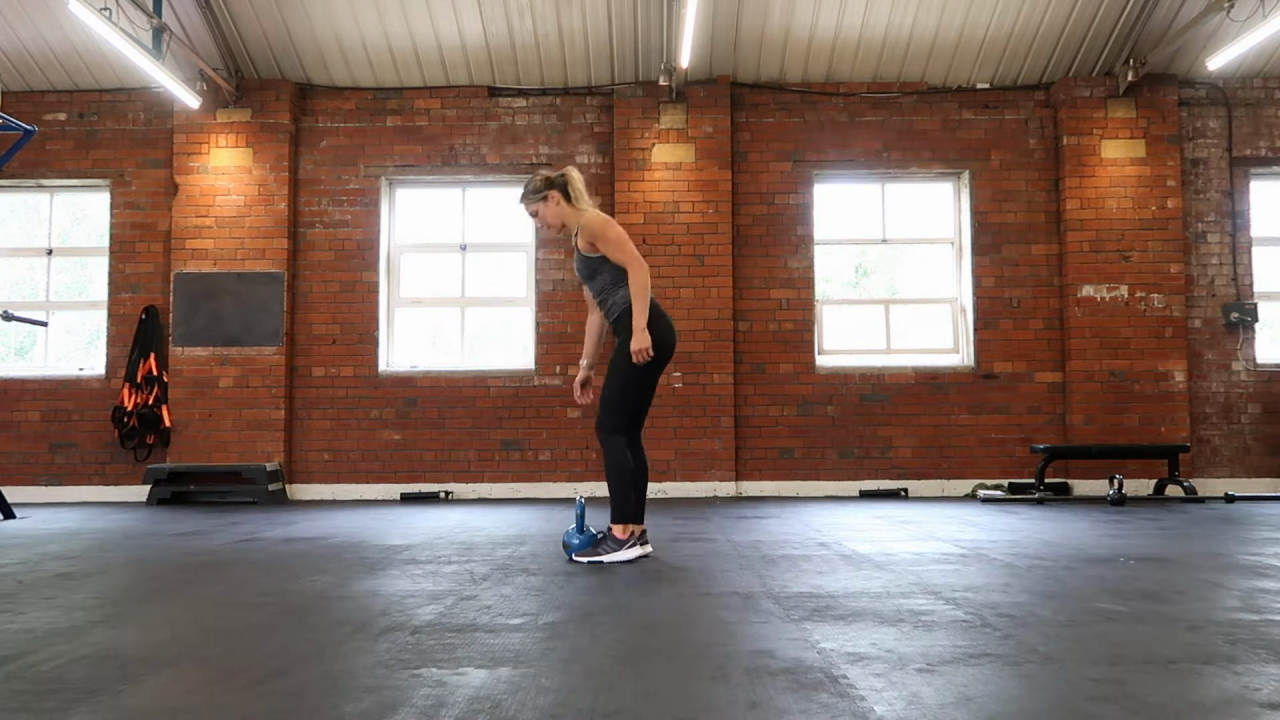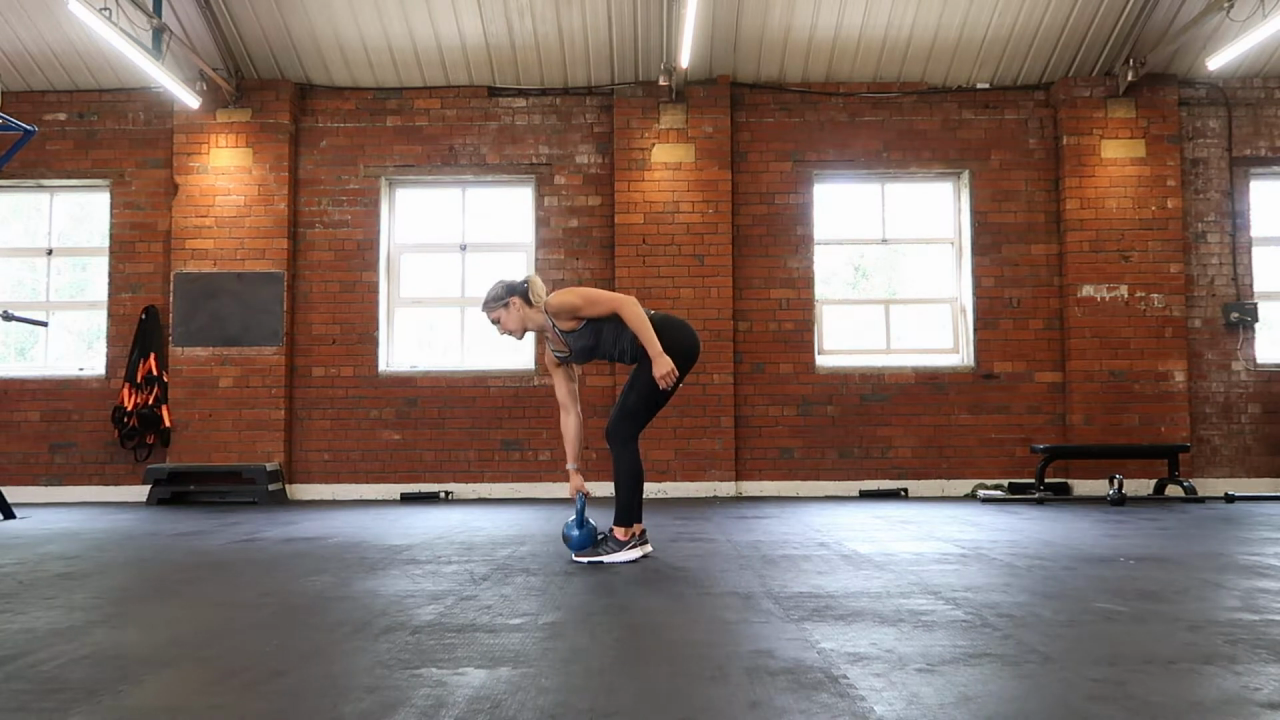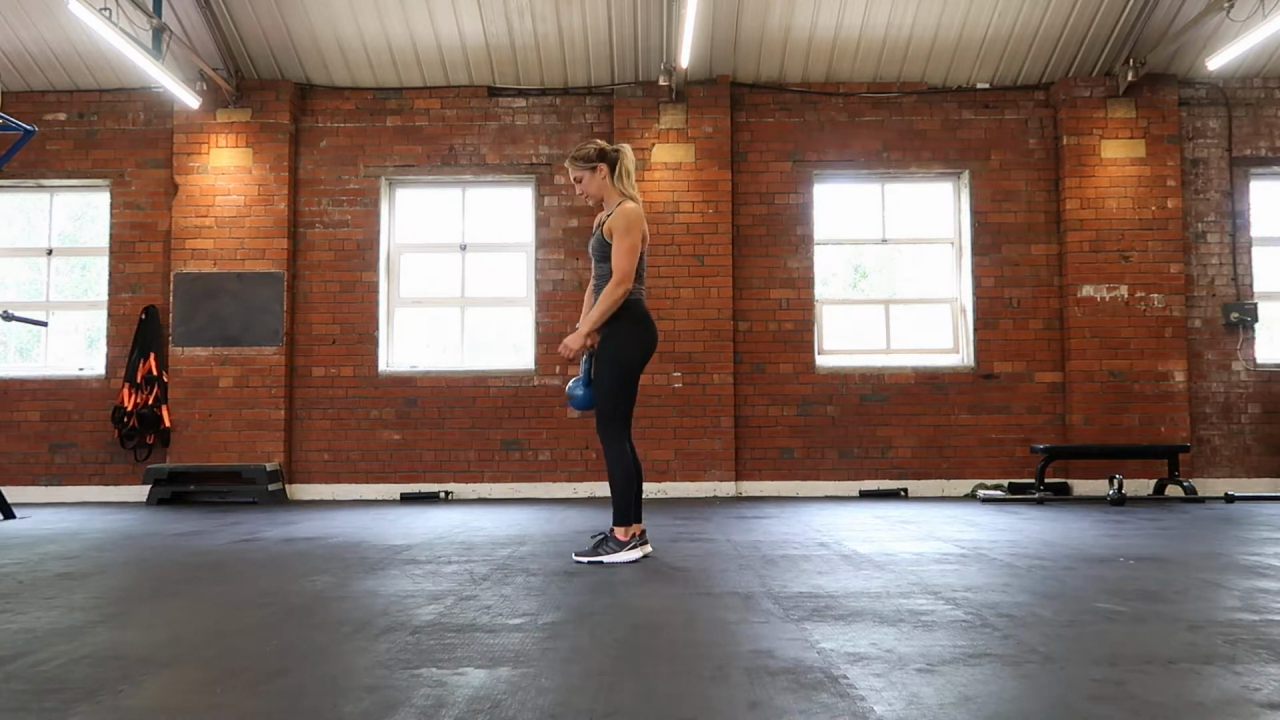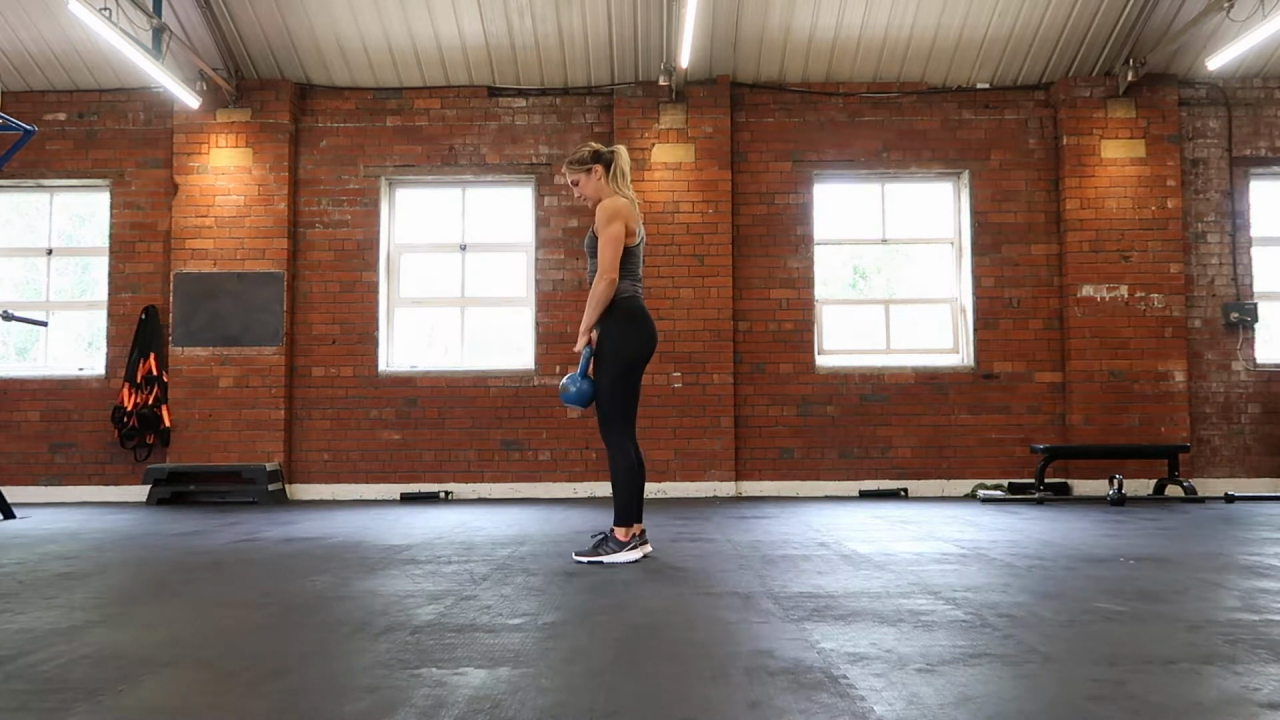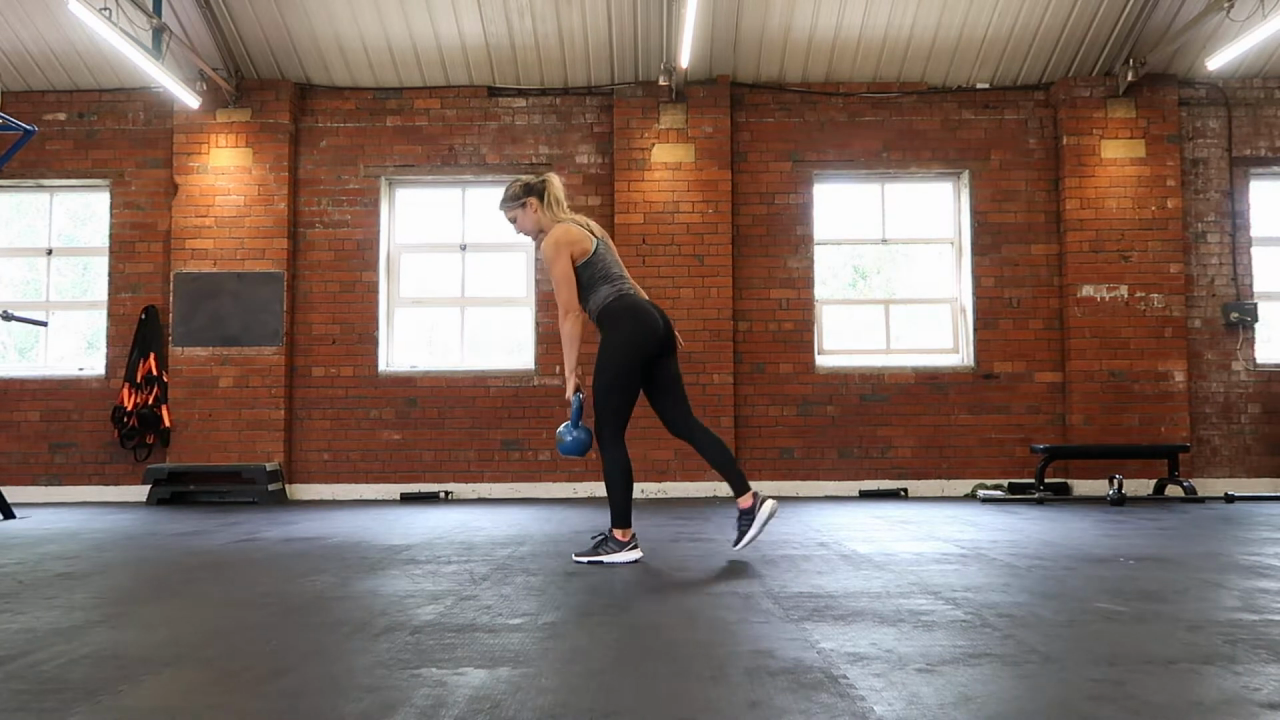
dt=1s
person 1, frame 1
left shoulder: (592, 222)
right shoulder: (579, 240)
left elbow: (638, 268)
right elbow: (597, 310)
left wrist: (639, 331)
right wrist: (586, 366)
left hip: (645, 333)
right hip: (636, 334)
left knee: (610, 429)
right knee: (626, 433)
left ankle: (623, 535)
right ankle: (634, 531)
person 1, frame 2
left shoulder: (558, 304)
right shoulder: (553, 351)
left elbow: (626, 303)
right elbow: (569, 411)
left wrist: (659, 355)
right wrist: (574, 471)
left hip: (669, 343)
right hip: (655, 351)
left knee: (621, 433)
right knee: (620, 433)
left ankle: (624, 537)
right ankle: (634, 531)
person 1, frame 3
left shoulder: (626, 214)
right shoulder: (606, 218)
left elbow: (621, 285)
left wrist: (580, 333)
right wrist: (585, 329)
left hip: (627, 331)
right hip: (618, 333)
left knee: (612, 433)
right knee: (616, 433)
left ankle: (624, 538)
right ankle: (633, 531)
person 1, frame 4
left shoulder: (611, 208)
right shoulder: (625, 211)
left elbow: (607, 277)
left wrist: (584, 330)
right wrist: (595, 328)
left hip: (623, 329)
right hip: (629, 327)
left knee: (615, 432)
right knee: (620, 432)
left ankle: (624, 538)
right ankle: (633, 531)
person 1, frame 5
left shoulder: (553, 242)
right shoulder: (583, 226)
left elbow: (570, 313)
left wrist: (570, 373)
left hip: (626, 330)
right hip: (649, 322)
left knee: (609, 434)
right knee: (681, 422)
left ankle: (622, 538)
right ankle: (749, 501)
